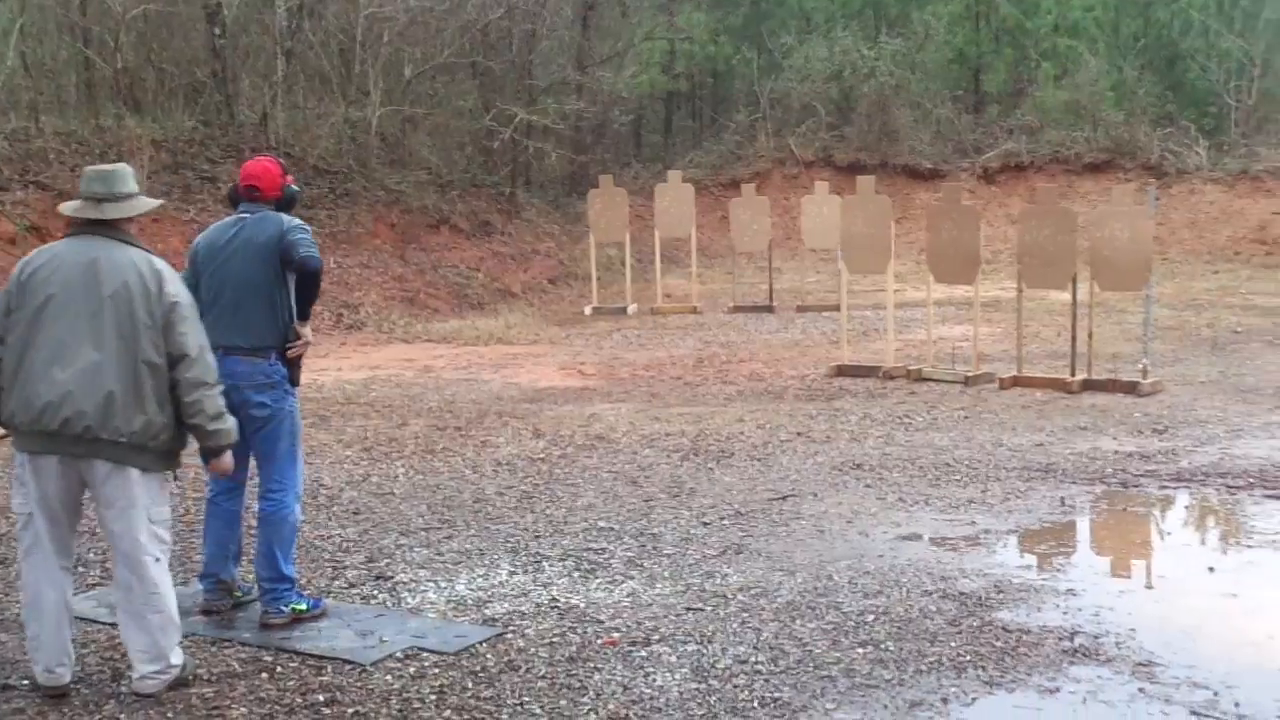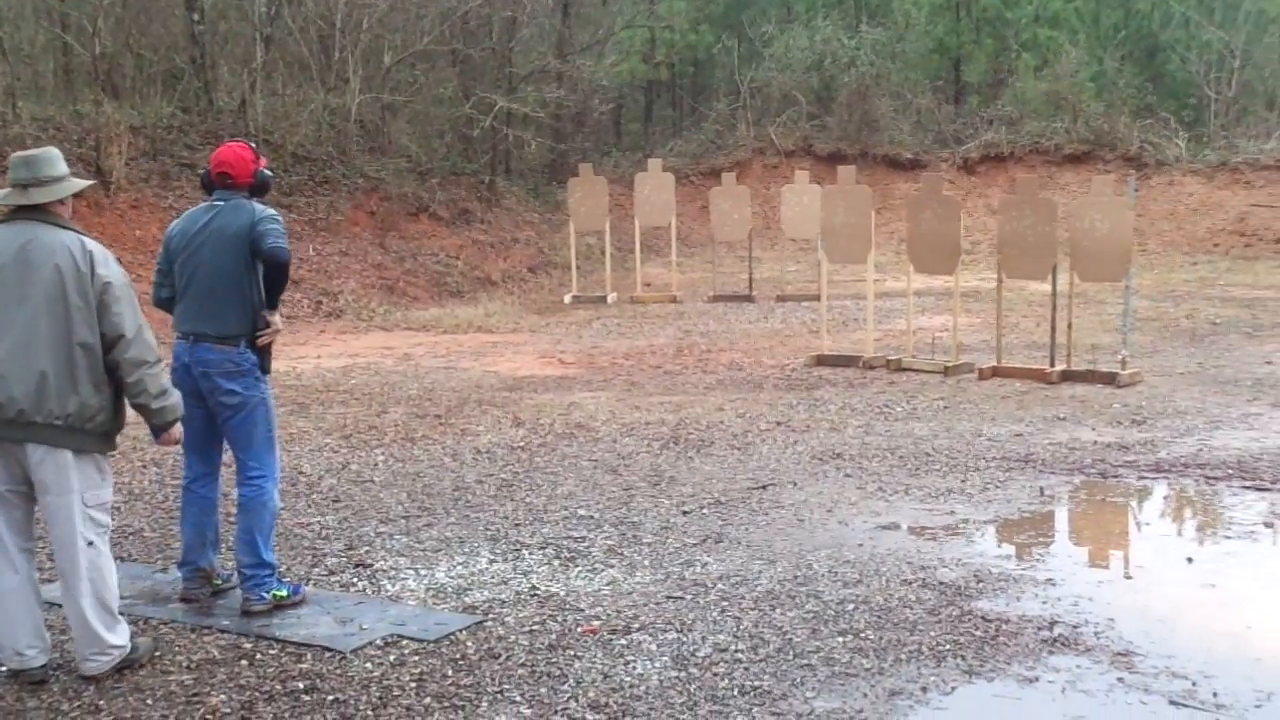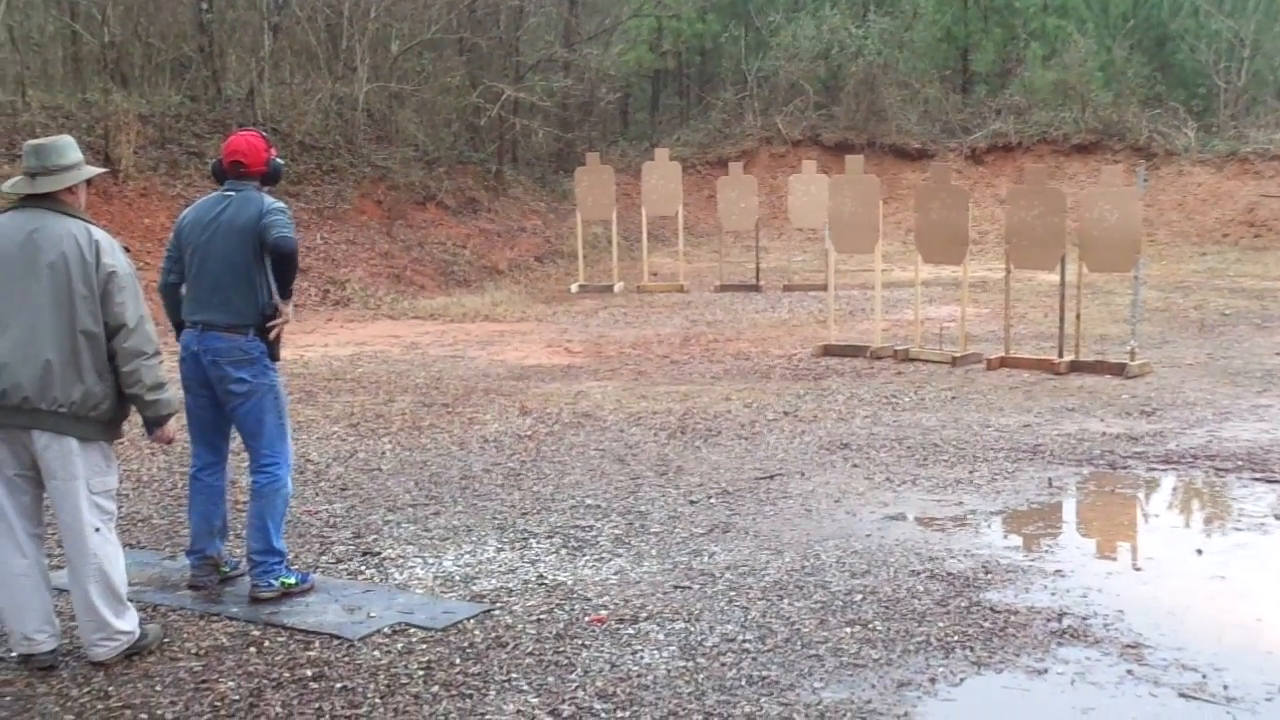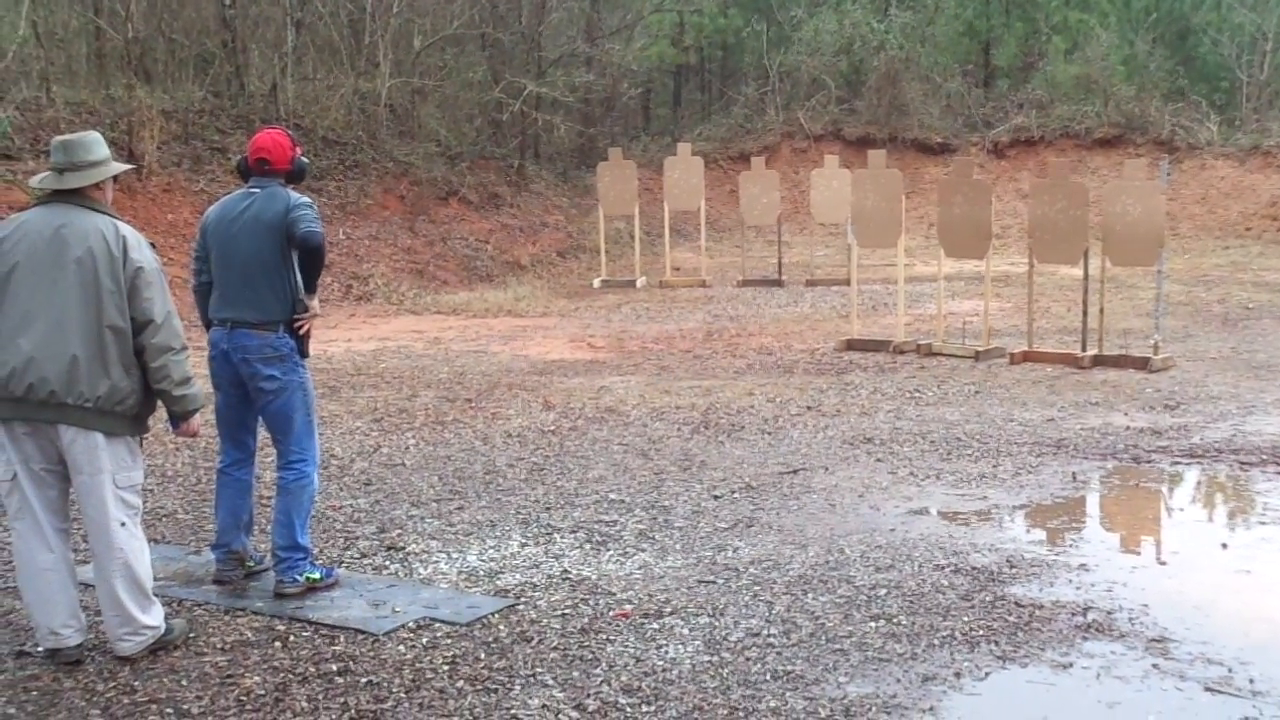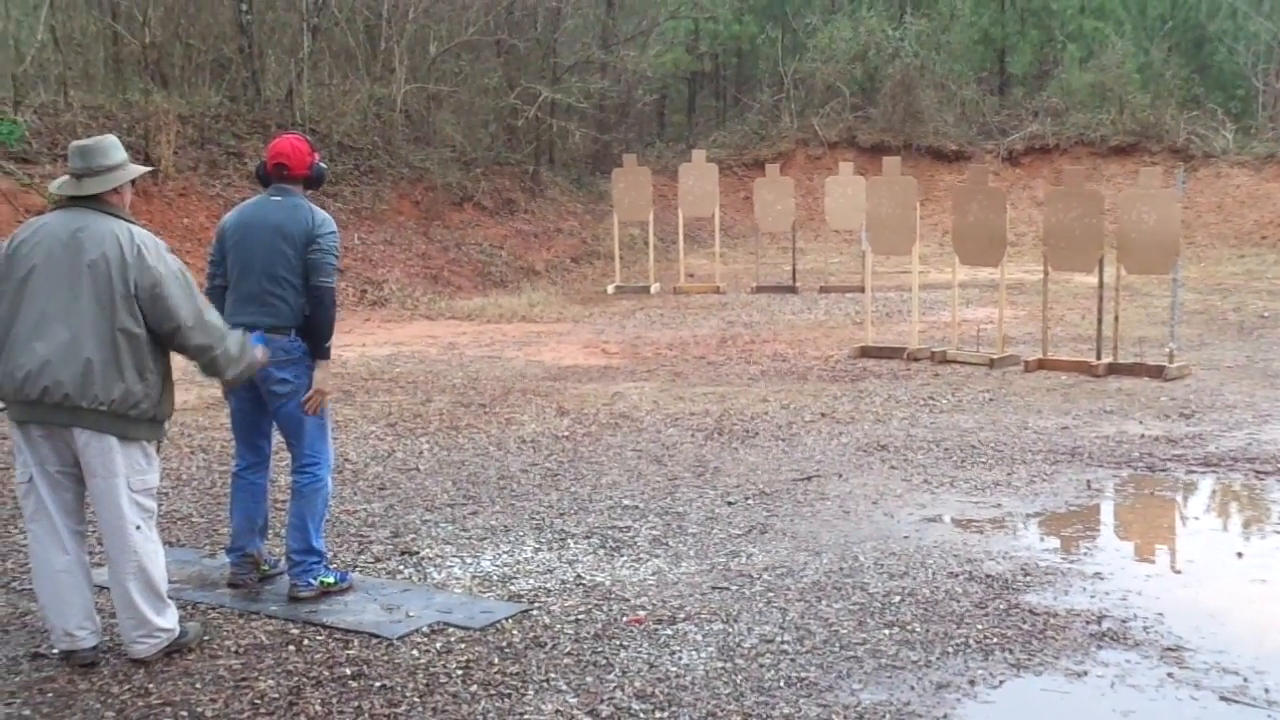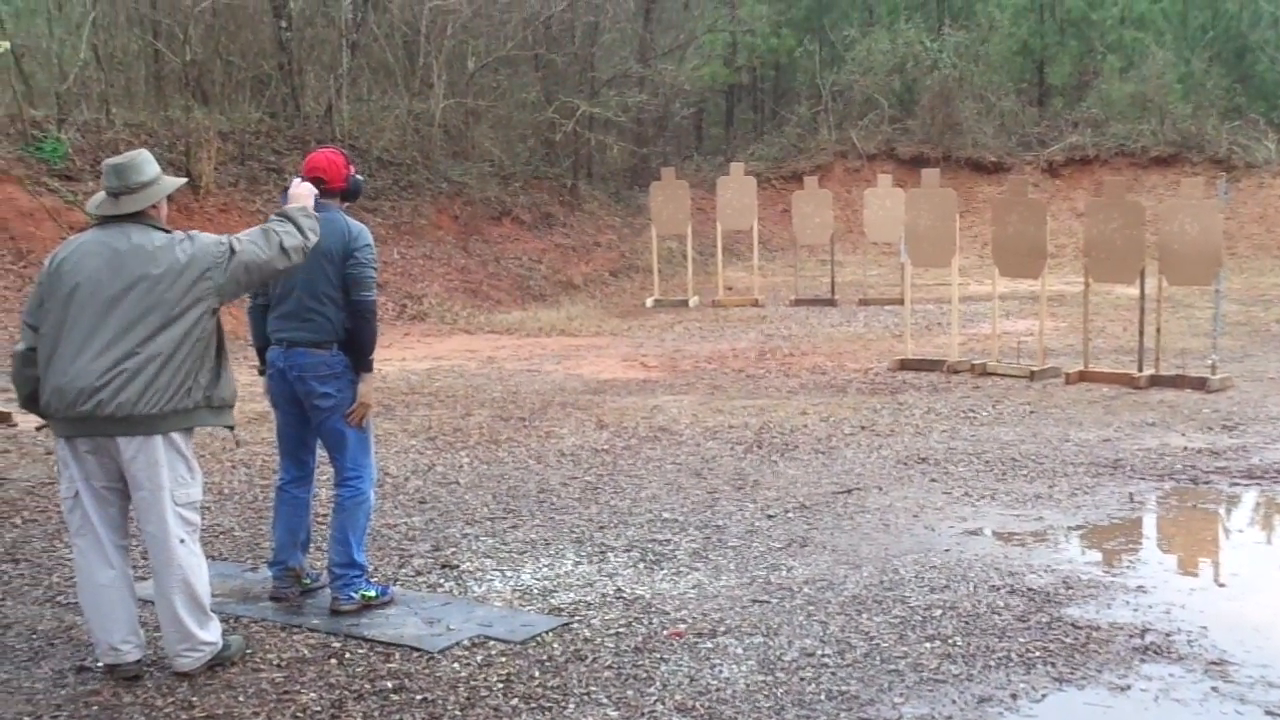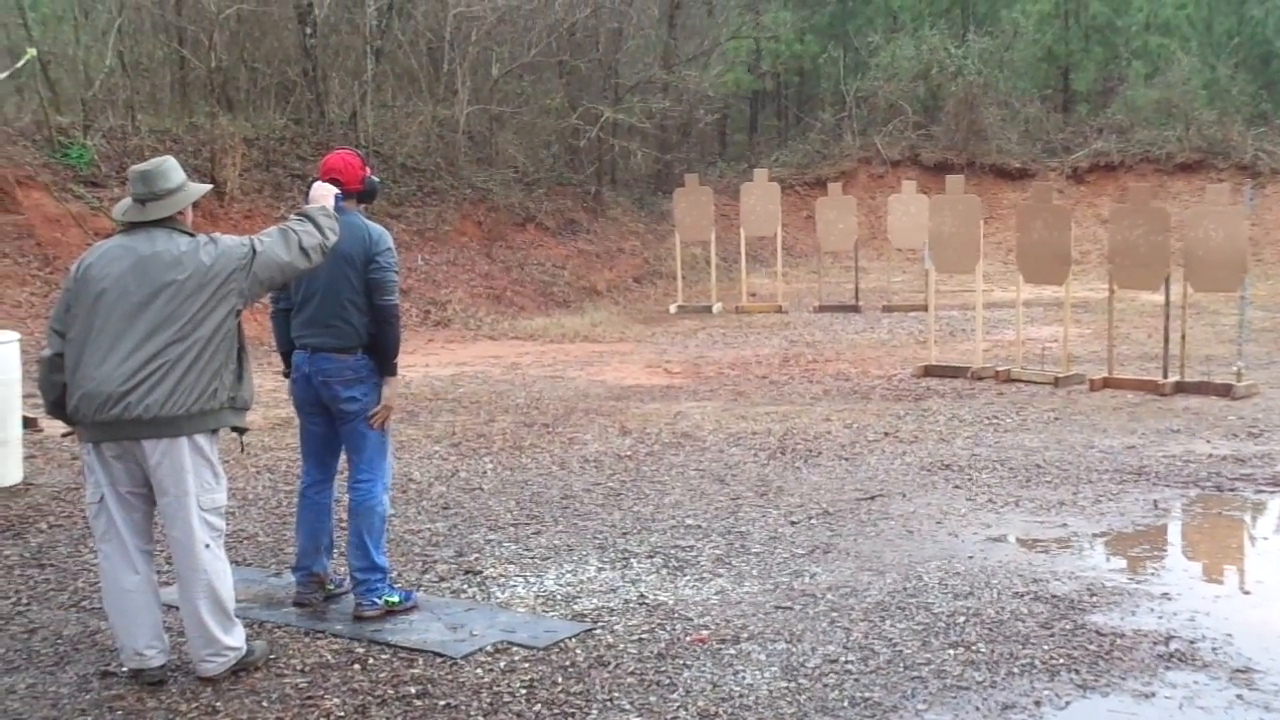
dt=0.7s
person 1, frame 1
right shoulder: (154, 274)
right elbow: (192, 367)
right wrist: (216, 439)
right hip: (125, 436)
left knee: (44, 555)
right knee: (141, 557)
left ankle: (51, 670)
right ankle: (156, 668)
person 1, frame 2
right shoulder: (87, 256)
right elbow: (131, 346)
right wrist: (162, 413)
right hip: (63, 420)
right knee: (81, 541)
right ankle: (102, 649)
person 1, frame 3
right shoulder: (94, 245)
right elbow: (132, 339)
right wrist: (156, 409)
right hip: (69, 407)
right knee: (88, 525)
right ankle: (111, 636)
person 1, frame 4
right shoulder: (121, 240)
right elbow: (159, 334)
right wrist: (183, 402)
right hip: (94, 401)
right knee: (114, 520)
left ankle: (59, 635)
right ankle: (136, 631)
person 1, frame 5
right shoulder: (137, 246)
right elbow: (191, 325)
right wrist: (245, 359)
right hip: (109, 405)
left knee: (52, 524)
right knee: (128, 524)
left ankle: (74, 638)
right ankle: (151, 634)
person 1, frame 6
left shoulder: (66, 256)
right shoulder: (185, 257)
left elbow: (31, 340)
right elbow: (270, 249)
left wrist: (43, 405)
right wrist: (299, 210)
left hip: (77, 419)
right hip: (149, 419)
left knee: (95, 538)
right knee: (172, 535)
left ankle: (118, 651)
right ankle: (194, 647)
person 1, frame 7
left shoulder: (93, 261)
right shoulder: (211, 259)
left elbow: (58, 346)
right elbow: (292, 248)
left wrist: (68, 411)
right wrist: (319, 210)
left hip: (103, 424)
right hip: (174, 423)
left knee: (121, 542)
right knee: (196, 539)
left ankle: (142, 656)
right ankle: (218, 652)
person 2, frame 1
left shoulder: (206, 239)
right shoulder: (286, 228)
left elbow: (191, 310)
right elbow: (310, 265)
right wrist: (302, 321)
left hip: (214, 369)
right hip: (263, 371)
left knee: (224, 484)
right knee: (279, 488)
left ankle: (218, 587)
right ankle: (278, 599)
person 2, frame 2
left shoulder: (180, 225)
right shoulder: (258, 216)
left elbow: (162, 295)
right elbow: (277, 255)
right wrist: (270, 308)
left hip: (187, 356)
right hip: (234, 360)
left knee: (199, 471)
right knee: (258, 474)
left ankle: (197, 574)
right ankle: (259, 586)
person 2, frame 3
left shoulder: (192, 214)
right shoulder: (266, 208)
left elbow: (168, 283)
right elbow: (284, 246)
right wrist: (284, 298)
left hip: (195, 346)
right hip: (242, 349)
left knee: (206, 460)
right knee: (271, 461)
left ankle: (205, 562)
right ankle: (269, 573)
person 2, frame 4
left shoulder: (215, 213)
right shoulder: (293, 203)
left elbow: (201, 284)
right elbow: (312, 240)
right wrist: (309, 294)
left hip: (223, 342)
right hip: (272, 345)
left knee: (234, 455)
right knee: (298, 458)
left ankle: (230, 556)
right ankle: (292, 568)
person 2, frame 5
left shoulder: (233, 219)
right shoulder: (315, 221)
left elbow: (215, 290)
right elbow: (321, 296)
right wrist: (321, 363)
right hip: (286, 349)
left knee: (249, 459)
right knee: (311, 462)
left ankle: (244, 560)
right ankle: (307, 572)
person 2, frame 6
right shoulder: (353, 233)
left elbow: (258, 306)
right elbow: (362, 309)
left wrist: (267, 364)
right wrist: (365, 373)
left hip: (282, 362)
right hip: (329, 364)
left knee: (293, 473)
right knee: (355, 475)
left ankle: (287, 574)
right ankle: (349, 586)
person 2, frame 7
right shoulder: (372, 237)
left elbow: (280, 310)
right elbow: (385, 313)
left wrist: (292, 366)
right wrist: (389, 377)
left hip: (307, 367)
right hip: (354, 368)
left knee: (316, 476)
right knee: (368, 480)
left ankle: (311, 579)
right ankle: (372, 591)
